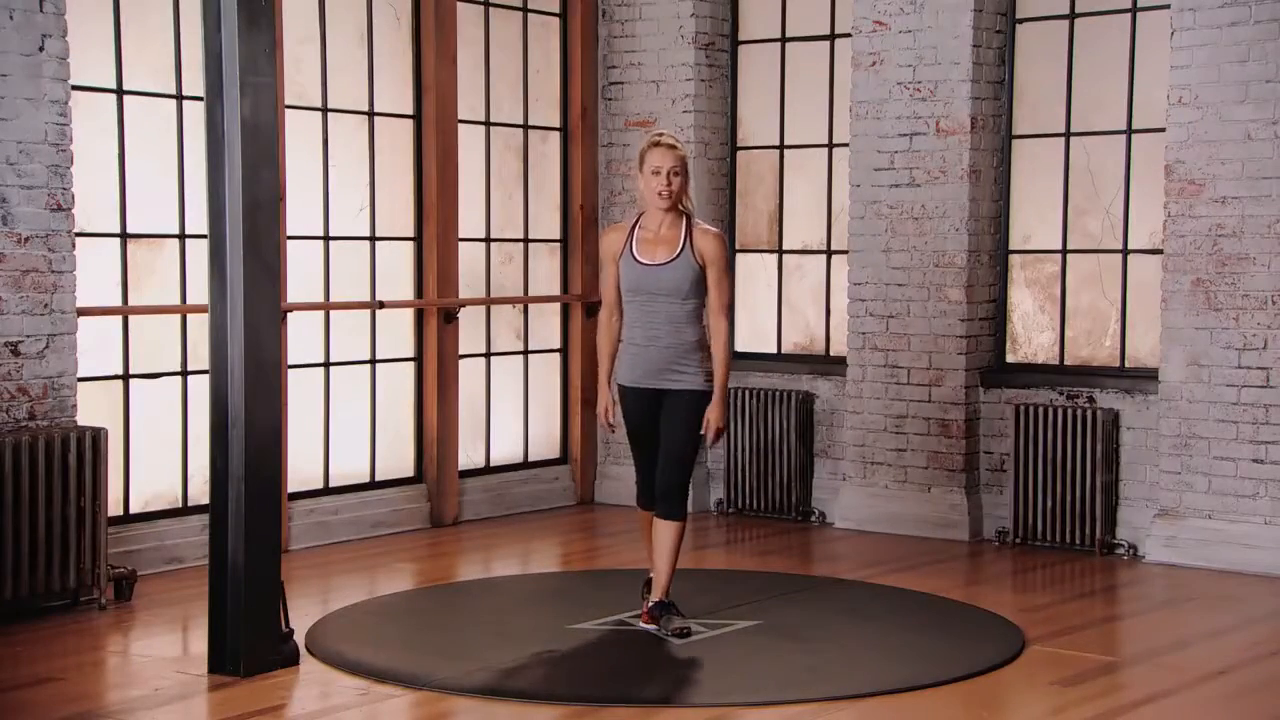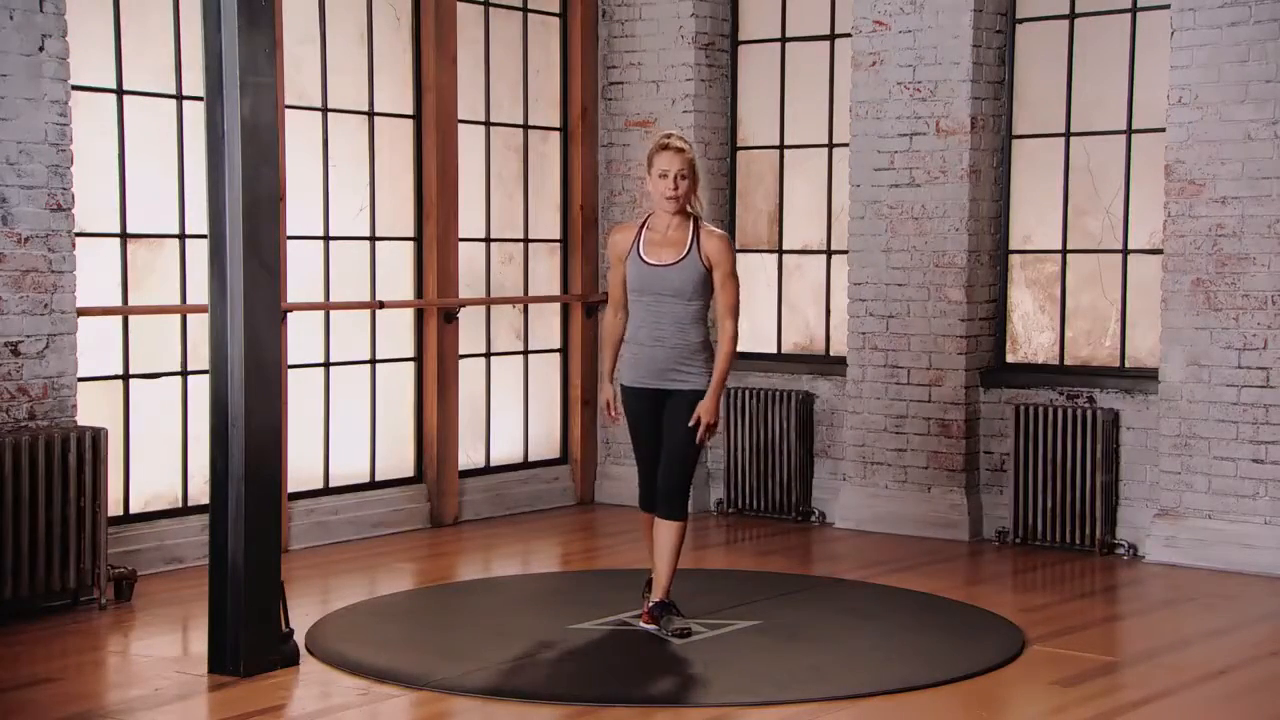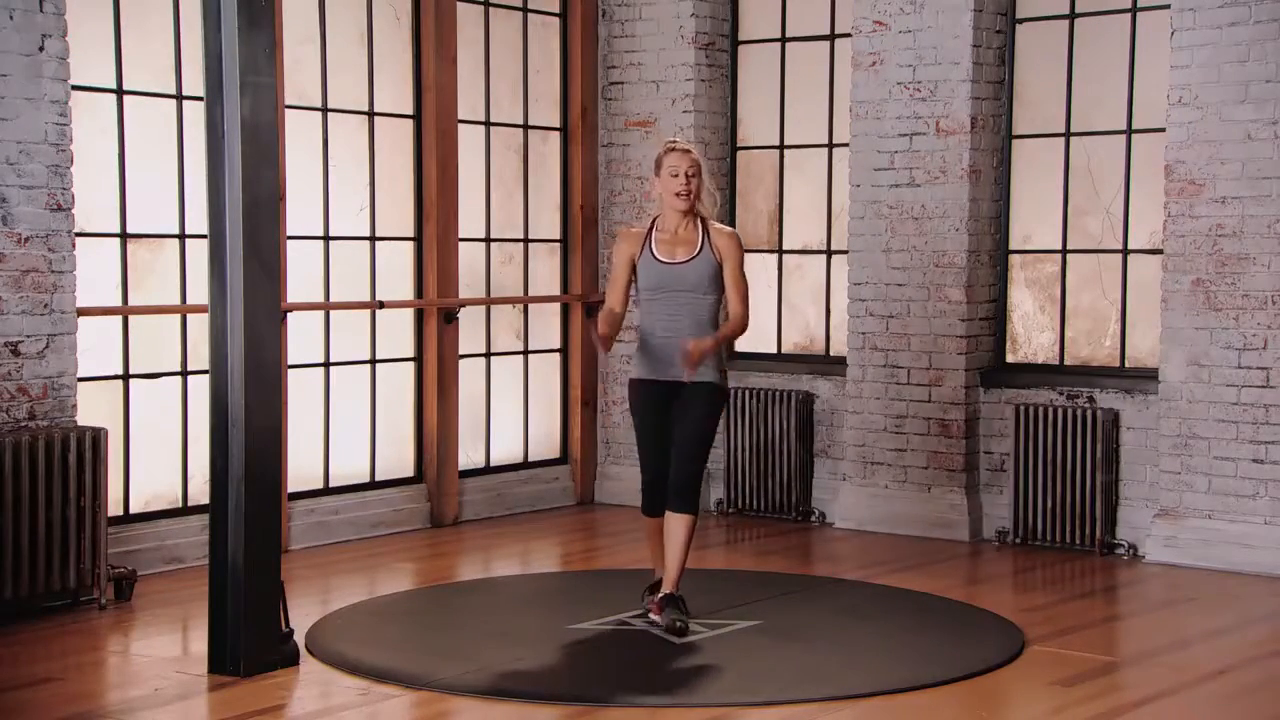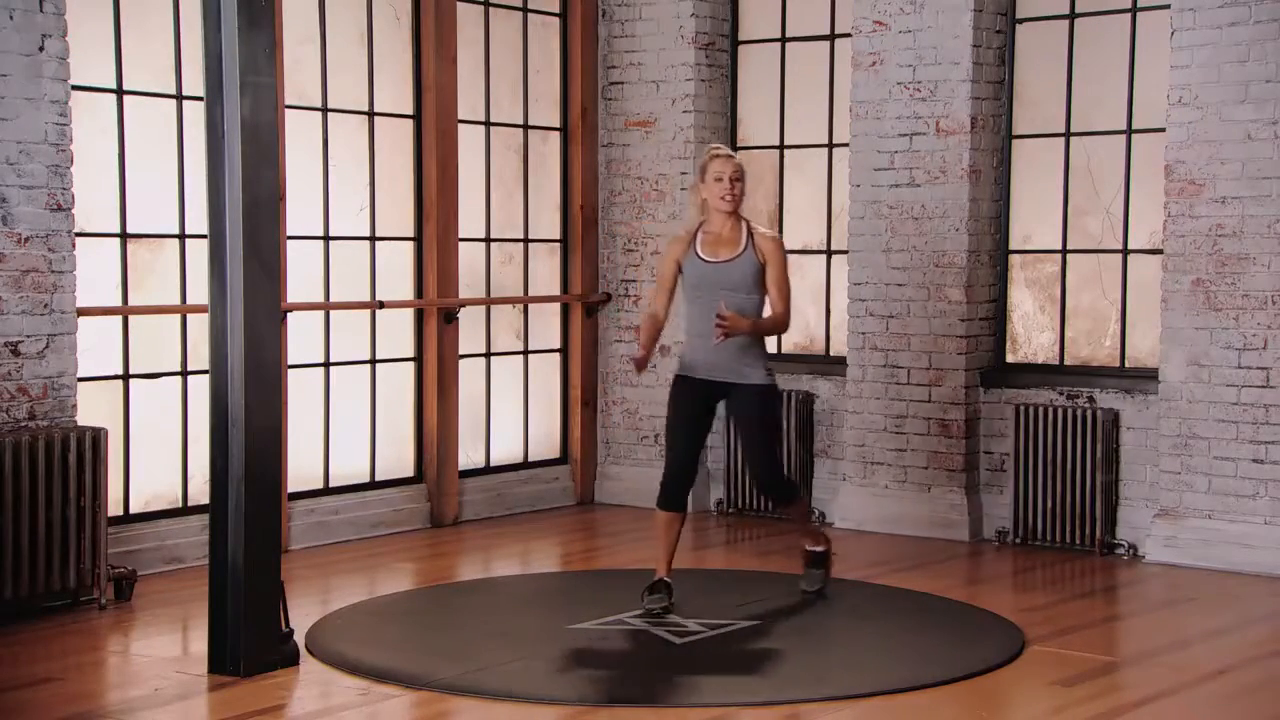
dt=0.4s
person 1, frame 1
left shoulder: (707, 241)
right shoulder: (615, 239)
left elbow: (720, 324)
right elbow: (610, 316)
left wrist: (718, 397)
right wrist: (604, 385)
left hip: (688, 382)
right hip: (636, 381)
left knee: (672, 487)
right knee: (647, 484)
left ankle: (658, 600)
right ankle: (655, 575)
person 1, frame 2
left shoulder: (713, 243)
right shoulder: (623, 239)
left elbow: (727, 324)
right elbow: (615, 312)
left wrist: (713, 394)
right wrist: (606, 378)
left hip: (690, 383)
right hip: (639, 381)
left knee: (673, 488)
right knee: (650, 484)
left ankle: (658, 600)
right ankle: (656, 576)
person 1, frame 3
left shoulder: (723, 240)
right shoulder: (632, 242)
left elbow: (739, 315)
right elbow: (614, 307)
left wrist: (712, 341)
right wrist: (604, 329)
left hip: (702, 377)
right hip: (650, 376)
left knee: (684, 480)
right knee: (654, 482)
left ankle: (670, 594)
right ankle: (659, 578)
person 1, frame 4
left shoulder: (766, 244)
right shoulder: (681, 246)
left elbow: (782, 318)
right elbow: (655, 310)
left wrist: (747, 324)
right wrist: (645, 345)
left hip: (750, 376)
right hip: (693, 375)
left knee: (766, 474)
right knee: (676, 474)
left ankle: (815, 545)
right ankle: (661, 577)
